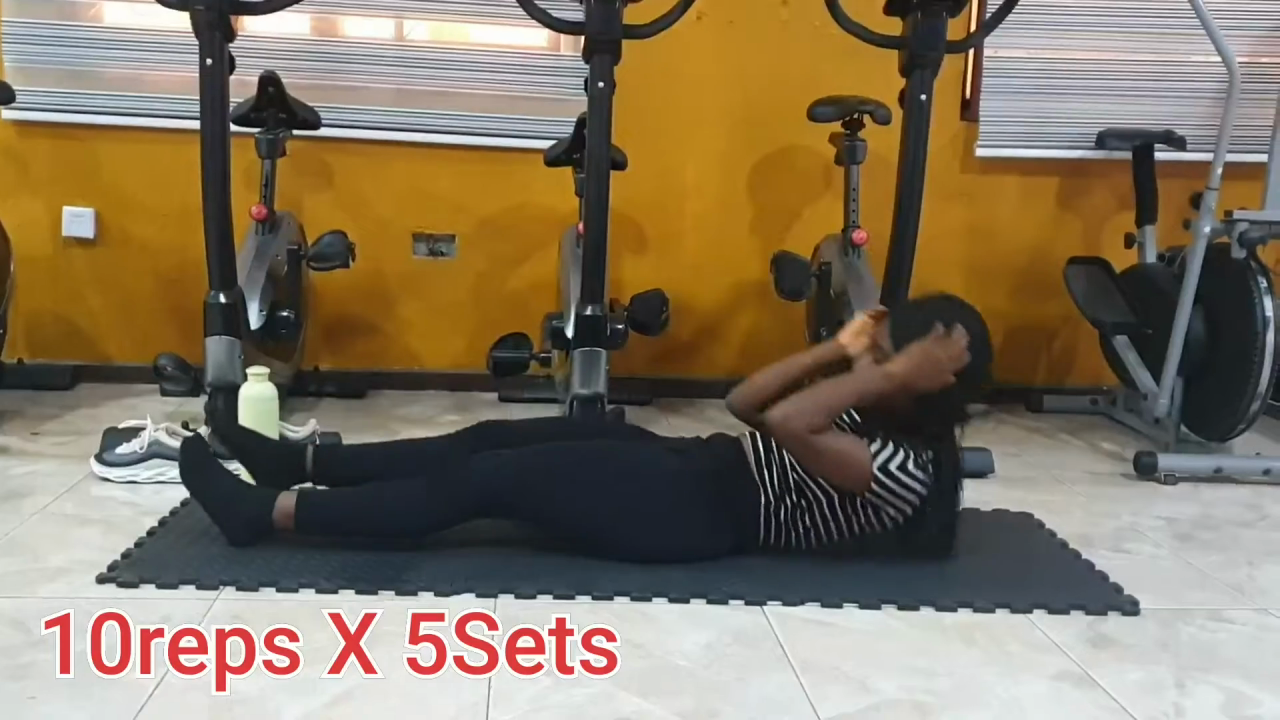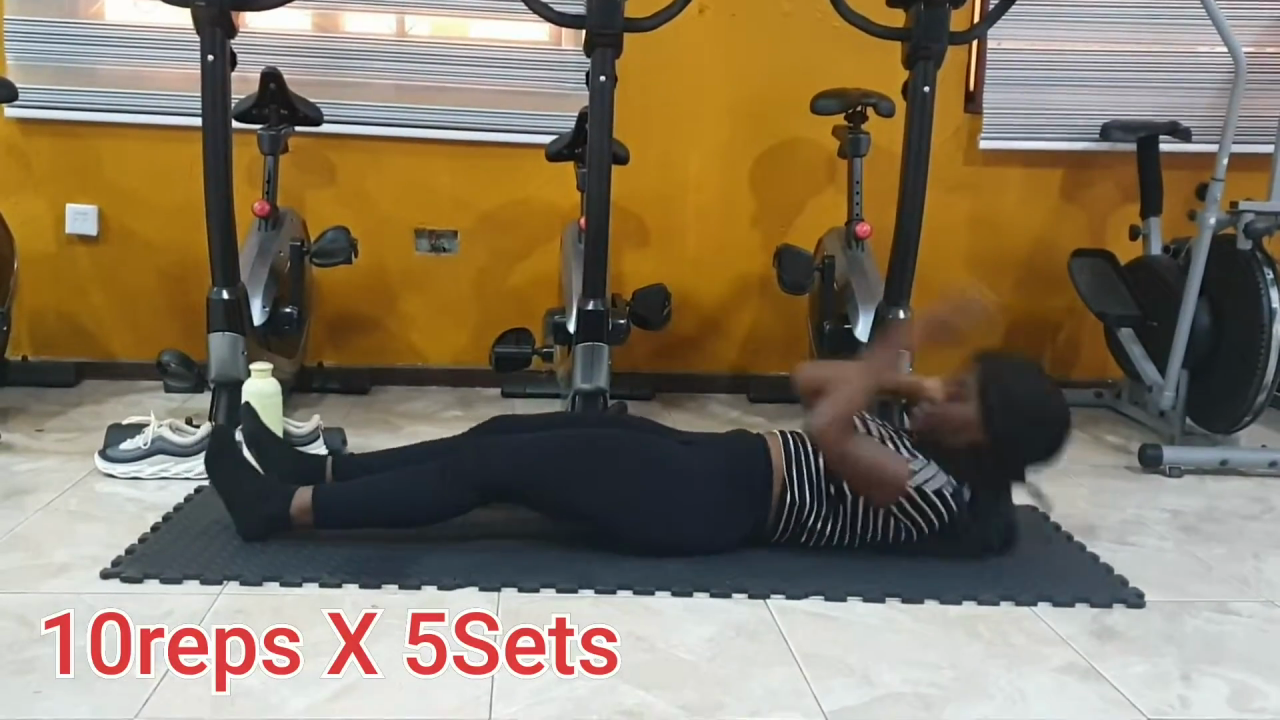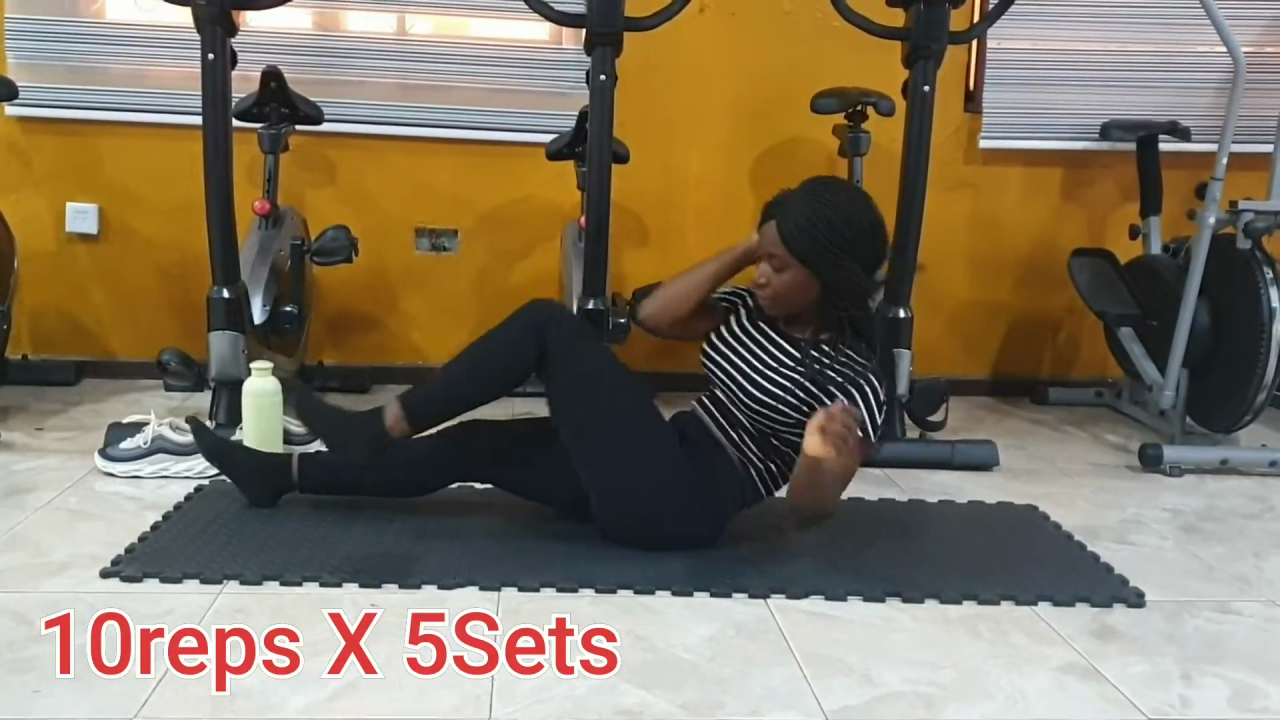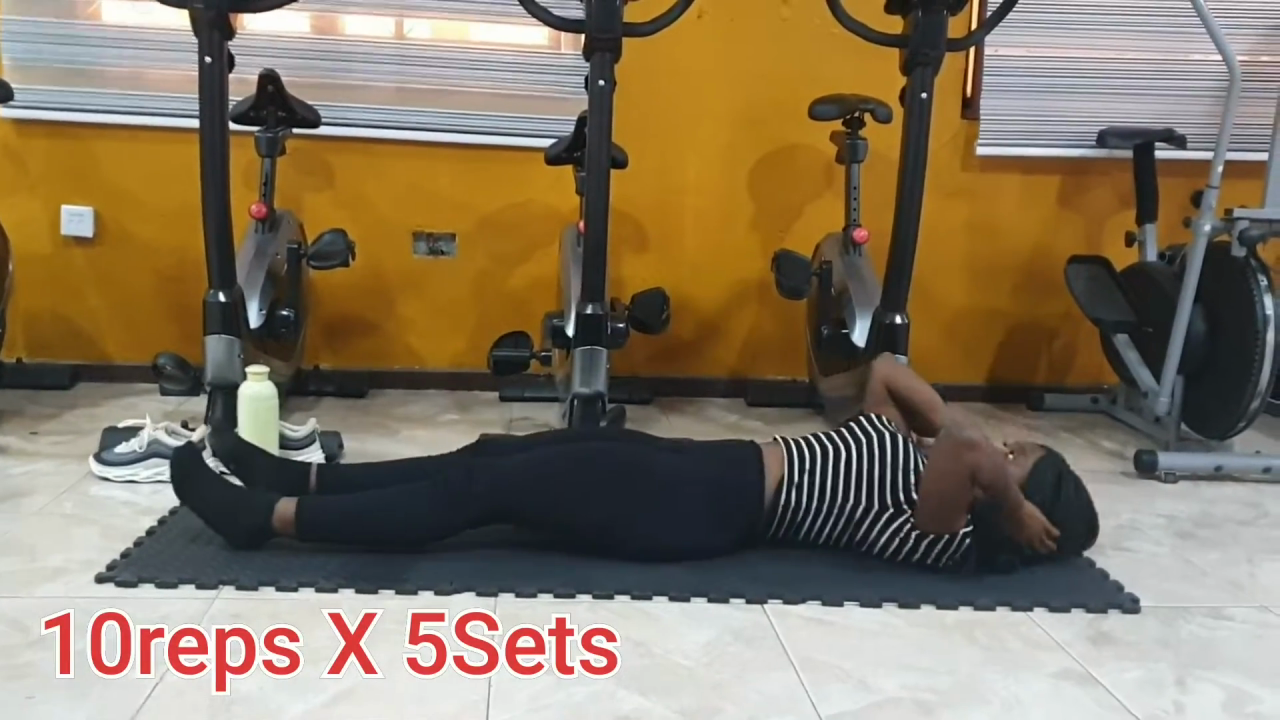
dt=1s
person 1, frame 1
left shoulder: (899, 476)
right shoulder: (866, 418)
left elbow: (784, 423)
right elbow: (744, 400)
left wrist: (888, 374)
right wrist: (843, 351)
left hip: (694, 513)
right hip: (691, 468)
left knee: (482, 485)
right knee: (483, 442)
left ankle: (268, 513)
right ankle: (297, 460)
person 1, frame 2
left shoulder: (938, 492)
right shoulder: (918, 445)
left elbow: (830, 430)
right elbow: (812, 381)
left wrist: (905, 355)
right wrist: (911, 372)
left hip: (712, 509)
right hip: (716, 465)
left knee: (499, 472)
right knee: (505, 434)
left ankle: (286, 508)
right ankle: (317, 476)
person 1, frame 3
left shoulder: (849, 381)
right shoulder: (755, 313)
left elbow: (810, 504)
right elbow: (653, 316)
left wrist: (823, 460)
right wrist: (742, 251)
left hip: (675, 507)
right hip: (652, 472)
left knee: (546, 323)
right knee: (466, 447)
left ankle: (388, 425)
right ankle: (282, 474)
person 1, frame 4
left shoulder: (943, 530)
right shoulder: (909, 458)
left elbow: (962, 448)
right elbow: (886, 368)
left wrist: (1012, 505)
right wrist: (962, 428)
left hip: (698, 510)
right hip: (699, 466)
left knee: (482, 490)
right knee: (491, 455)
left ankle: (267, 518)
right ankle: (301, 477)
